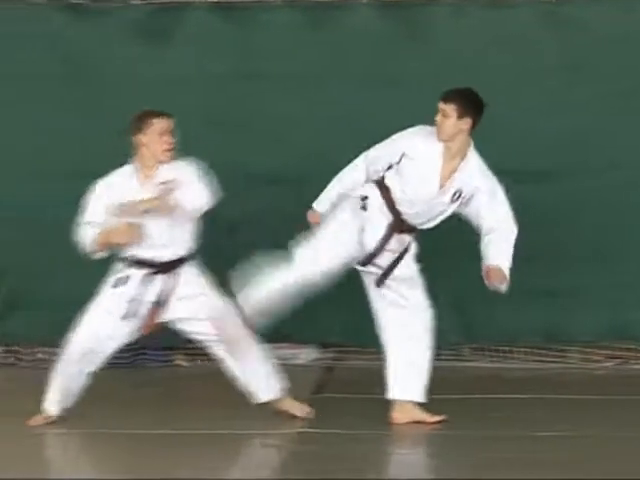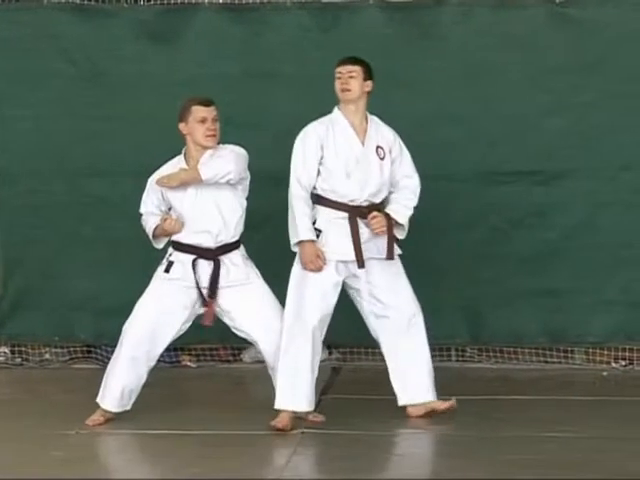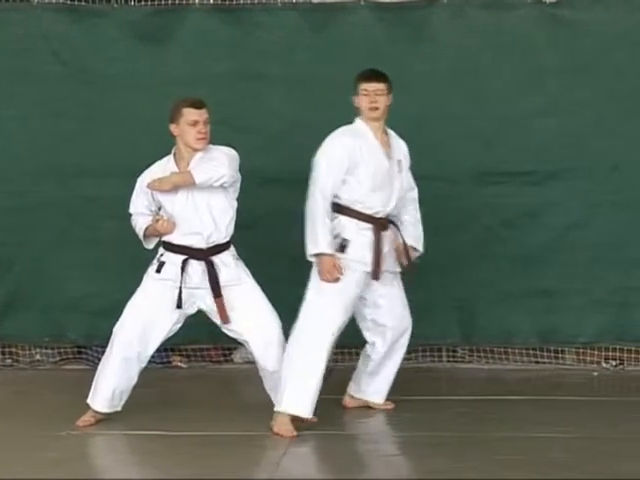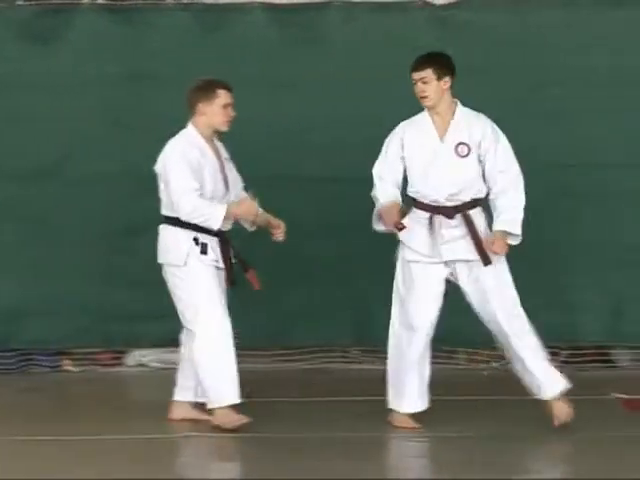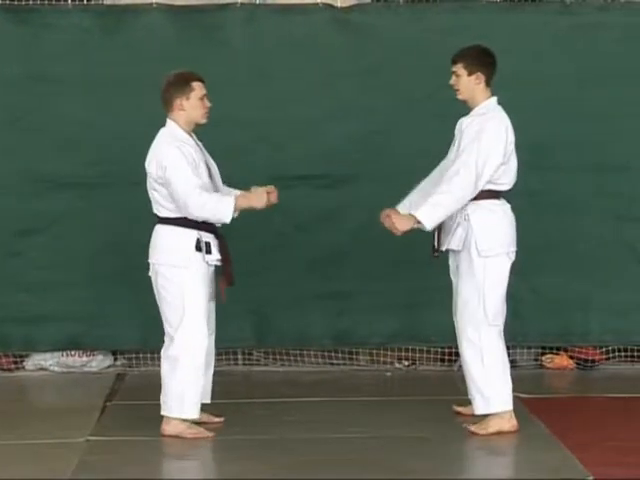
dt=1s
person 1, frame 1
left shoulder: (481, 182)
right shoulder: (416, 139)
left elbow: (500, 226)
right elbow: (366, 165)
left wrist: (496, 263)
right wrist: (323, 205)
left hip: (395, 245)
right hip: (364, 216)
left knee: (412, 317)
right knee: (310, 266)
left ankle: (404, 404)
right ankle: (246, 308)
person 1, frame 2
left shoulder: (386, 135)
right shoulder: (316, 132)
left elbow: (408, 183)
right elbow: (299, 190)
left wrist: (391, 217)
right wrist: (304, 240)
left hip: (372, 238)
right hip: (326, 234)
left knee: (402, 313)
right knee: (305, 319)
left ankle: (418, 398)
right ankle: (291, 406)
person 1, frame 3
left shoulder: (399, 146)
right shoulder: (341, 142)
left elbow: (408, 199)
right elbow: (319, 199)
left wrist: (409, 242)
right wrist: (323, 252)
left hip: (383, 248)
right hip: (346, 244)
left knee: (394, 323)
right knee: (318, 324)
left ankle: (363, 392)
right ankle: (286, 410)
person 1, frame 4
left shoulder: (481, 128)
right shoulder: (405, 132)
left elbow: (507, 180)
right elbow: (384, 180)
left wrist: (505, 229)
right wrist: (387, 208)
left hip: (471, 233)
right hip: (422, 237)
left knee: (506, 314)
right knee: (412, 323)
left ankle: (552, 391)
right ankle: (403, 404)
person 1, frame 5
left shoulder: (491, 123)
right shoulder: (472, 123)
left elbow: (464, 182)
right elbow: (444, 175)
left wrist: (415, 218)
right wrist: (403, 209)
left hip: (483, 227)
right hip: (470, 228)
left knee: (478, 320)
right knee: (471, 319)
left ankle: (501, 412)
right ankle: (487, 401)
person 2, frame 1
left shoulder: (185, 172)
right shoulder: (110, 185)
left elbow: (201, 199)
right elbow: (87, 235)
left wrist: (144, 205)
right wrist: (110, 236)
left hip: (182, 278)
right hip: (132, 280)
left knee: (232, 331)
right knee: (84, 343)
left ankle: (277, 397)
right ankle: (53, 408)
person 2, frame 2
left shoulder: (235, 156)
right shoulder: (164, 175)
left elbow: (224, 167)
right elbow: (149, 216)
left wrist: (181, 178)
right wrist: (162, 228)
left hip: (230, 267)
right hip: (182, 267)
left knee: (275, 331)
right knee: (139, 333)
right ankle: (110, 404)
person 2, frame 3
left shoulder: (225, 157)
right shoulder: (154, 174)
left elbow: (216, 172)
right elbow: (139, 217)
left wrist: (170, 182)
right wrist: (153, 229)
left hip: (220, 267)
right hip: (172, 268)
left knee: (266, 329)
right knee: (130, 333)
right ankle: (101, 405)
person 2, frame 4
left shoulder: (218, 150)
right shoulder: (180, 150)
left elbow: (236, 196)
right elbow: (186, 206)
left wrist: (265, 220)
right wrist: (233, 212)
left hip: (211, 247)
right hip: (185, 248)
left knee: (207, 329)
right knee: (211, 327)
left ankle: (183, 404)
right ankle: (222, 406)
person 2, frame 5
left shoulder: (189, 143)
right shoulder: (169, 147)
left elbow: (212, 193)
right elbow: (195, 202)
left wrist: (253, 196)
right wrist: (247, 201)
left hip: (196, 247)
right hip: (179, 247)
left knee: (201, 331)
right knee: (188, 334)
left ankle: (190, 408)
right ankle: (174, 418)
